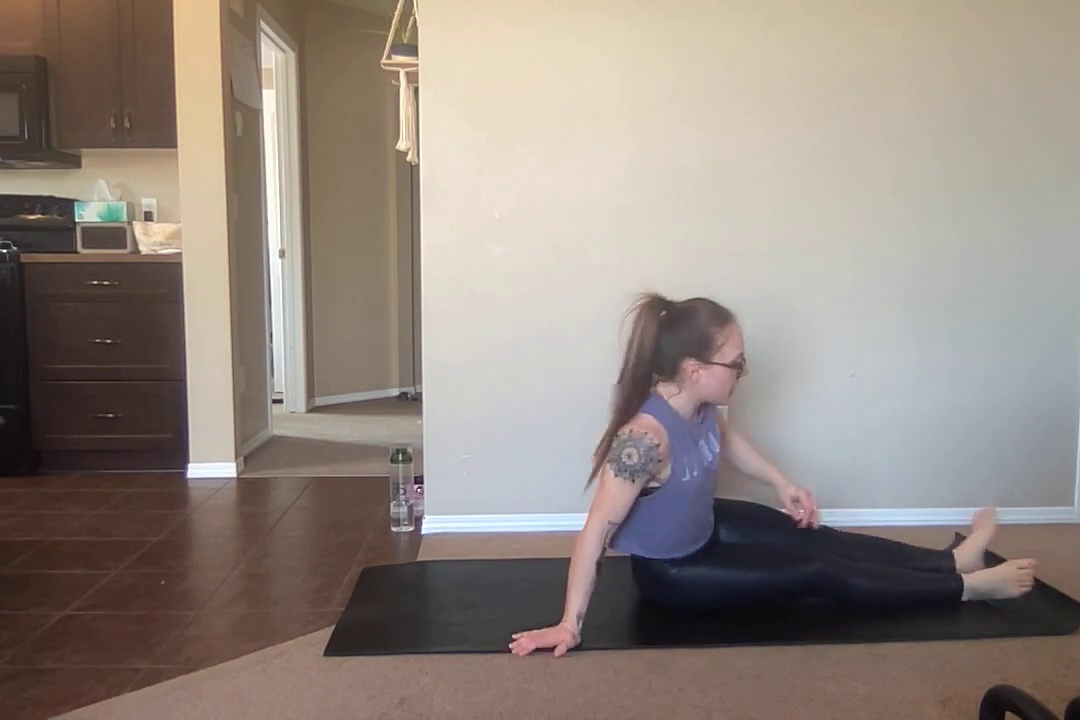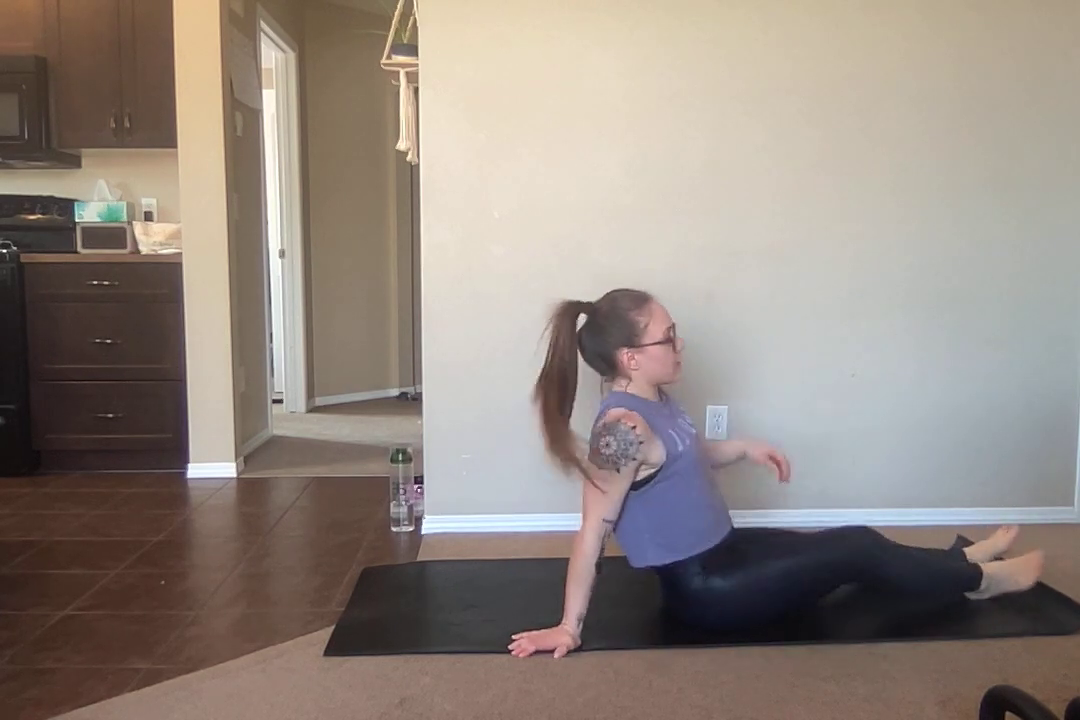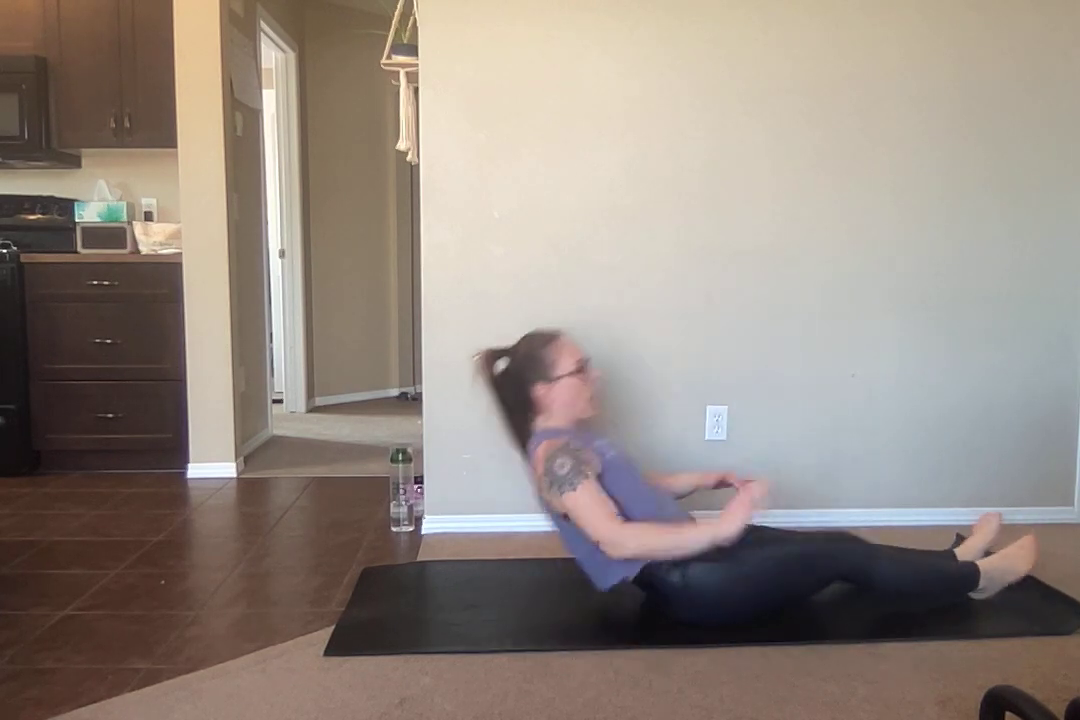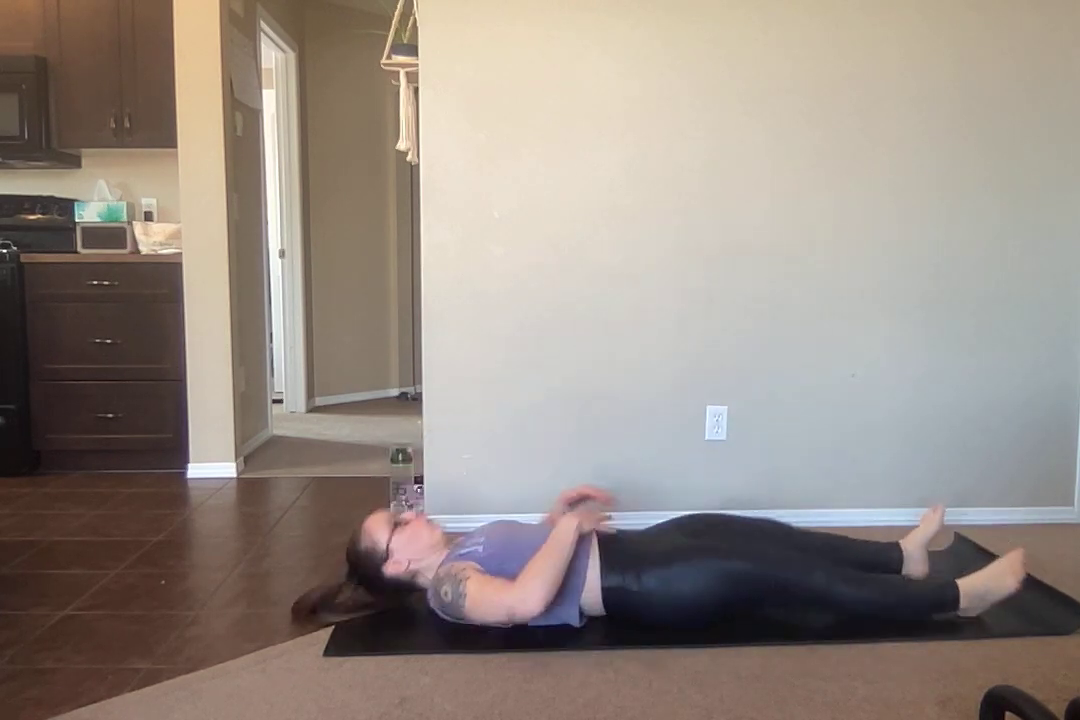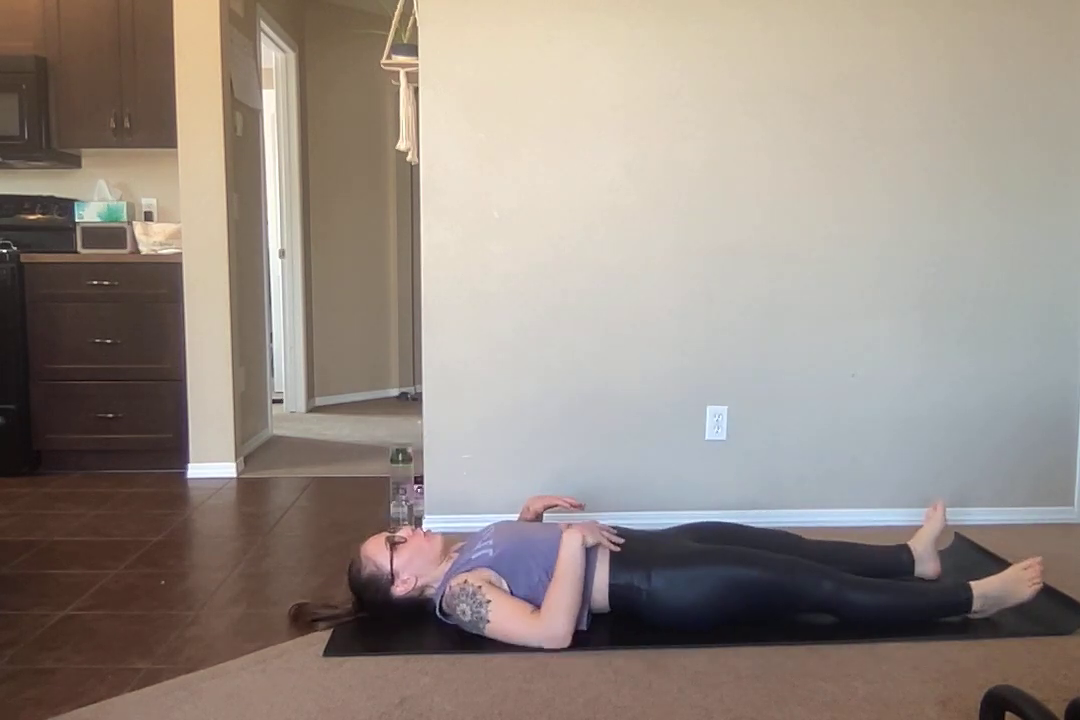
dt=0.5s
person 1, frame 1
left shoulder: (697, 403)
right shoulder: (646, 437)
left elbow: (726, 440)
right elbow: (596, 533)
left wrist: (783, 482)
right wrist: (569, 624)
left hip: (707, 527)
right hip: (672, 574)
left knee: (819, 537)
right knee: (821, 573)
left ankle: (951, 561)
right ankle: (963, 589)
person 1, frame 2
left shoulder: (653, 399)
right shoulder: (623, 428)
right elbow: (593, 533)
left wrist: (745, 447)
right wrist: (570, 626)
left hip: (720, 551)
right hip: (706, 590)
left knee: (845, 548)
right knee: (860, 549)
left ankle: (960, 561)
right ankle: (978, 579)
person 1, frame 3
left shoulder: (573, 440)
right shoulder: (556, 456)
right elbow: (617, 542)
left wrist: (713, 478)
right wrist: (714, 531)
left hip: (689, 557)
right hip: (687, 583)
left knee: (833, 542)
right knee: (841, 556)
left ankle: (959, 560)
right ankle: (978, 578)
person 1, frame 4
left shoulder: (455, 552)
right shoulder: (444, 583)
right elbow: (529, 598)
left wrist: (559, 508)
right wrist: (570, 525)
left hip: (622, 552)
right hip: (640, 588)
left knee: (770, 534)
right knee: (804, 578)
left ankle: (901, 558)
right ankle: (957, 595)
person 1, frame 5
left shoulder: (459, 555)
right shoulder: (458, 592)
right elbow: (552, 632)
left wrist: (531, 515)
right wrist: (572, 539)
left hip: (642, 547)
right hip: (654, 587)
left knee: (778, 542)
right knee: (819, 587)
left ankle: (913, 558)
right ankle: (972, 597)
